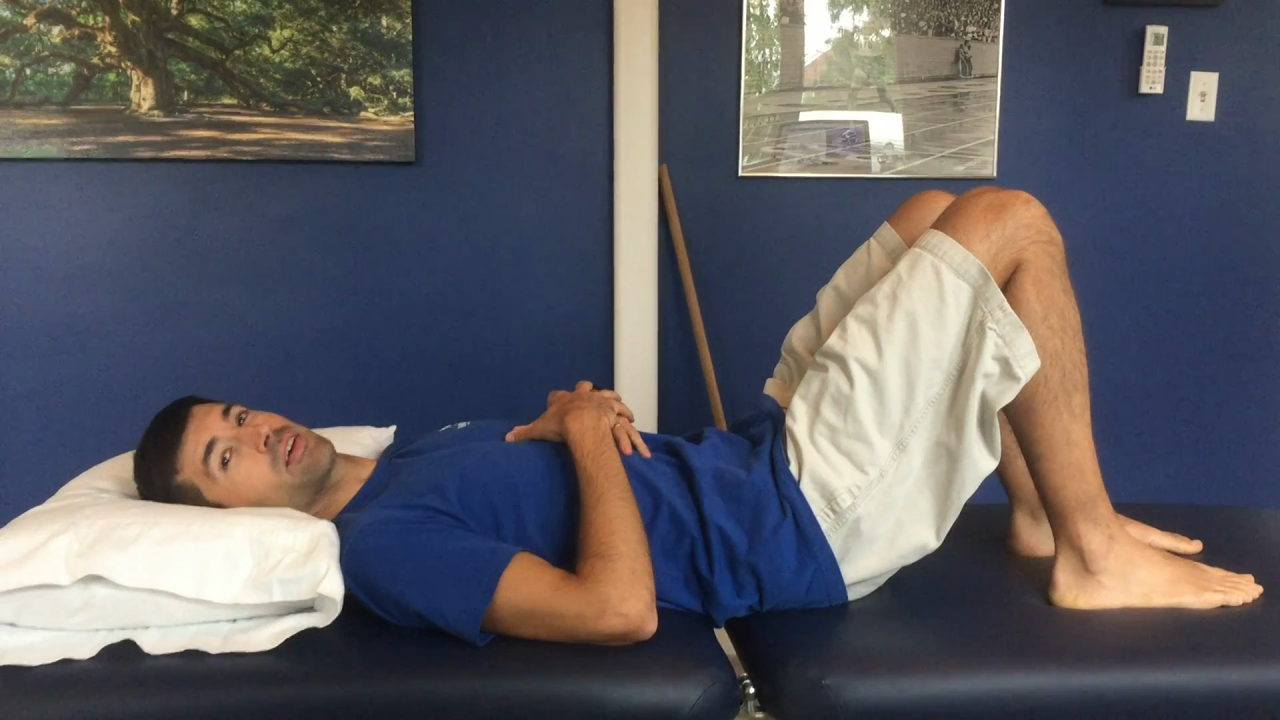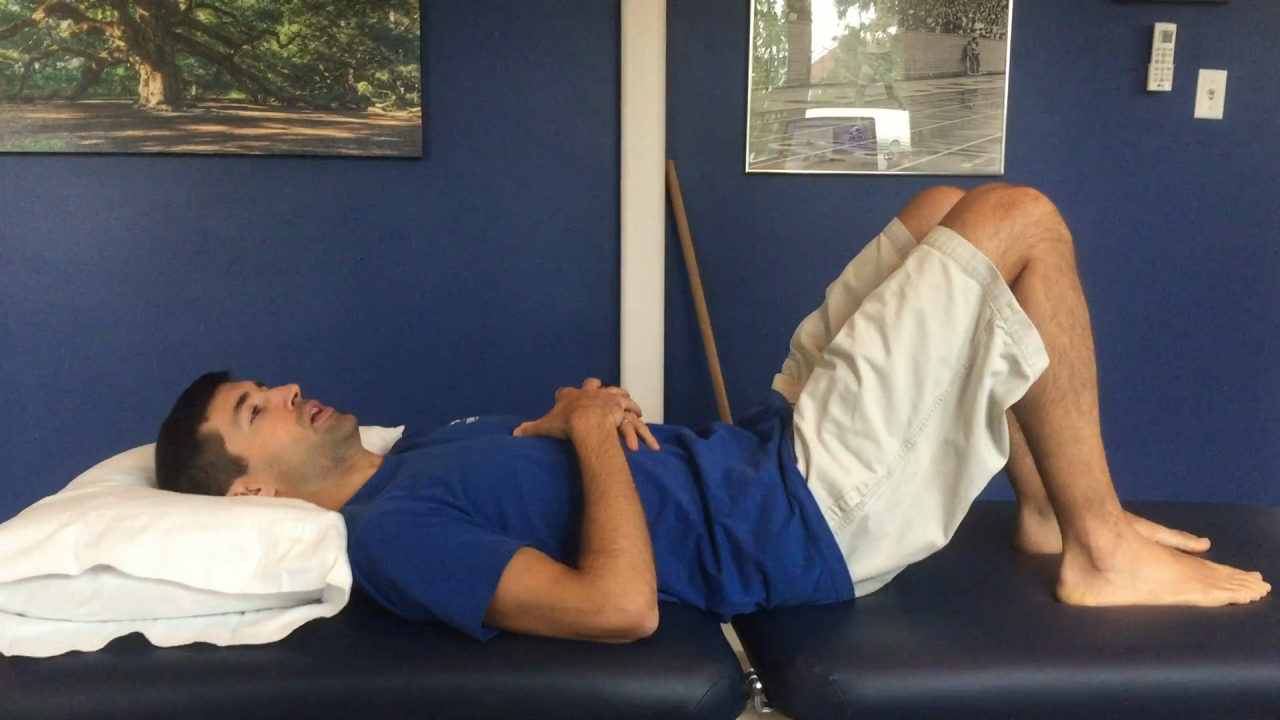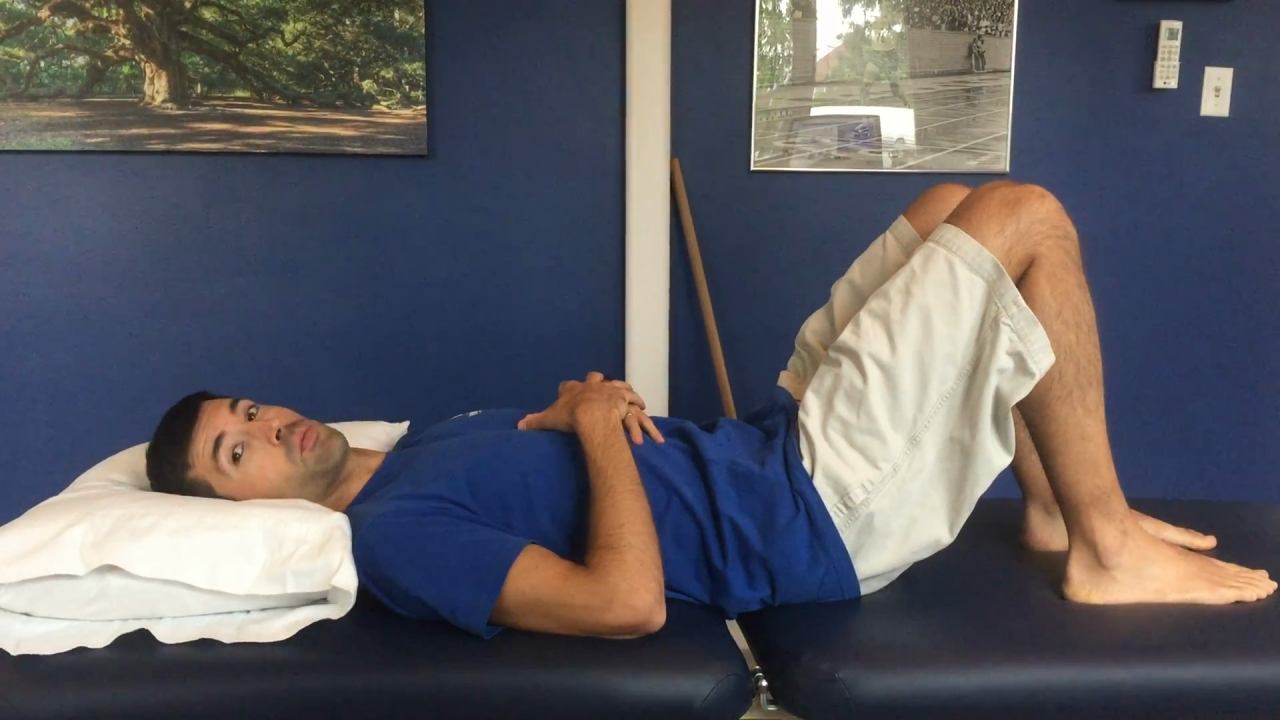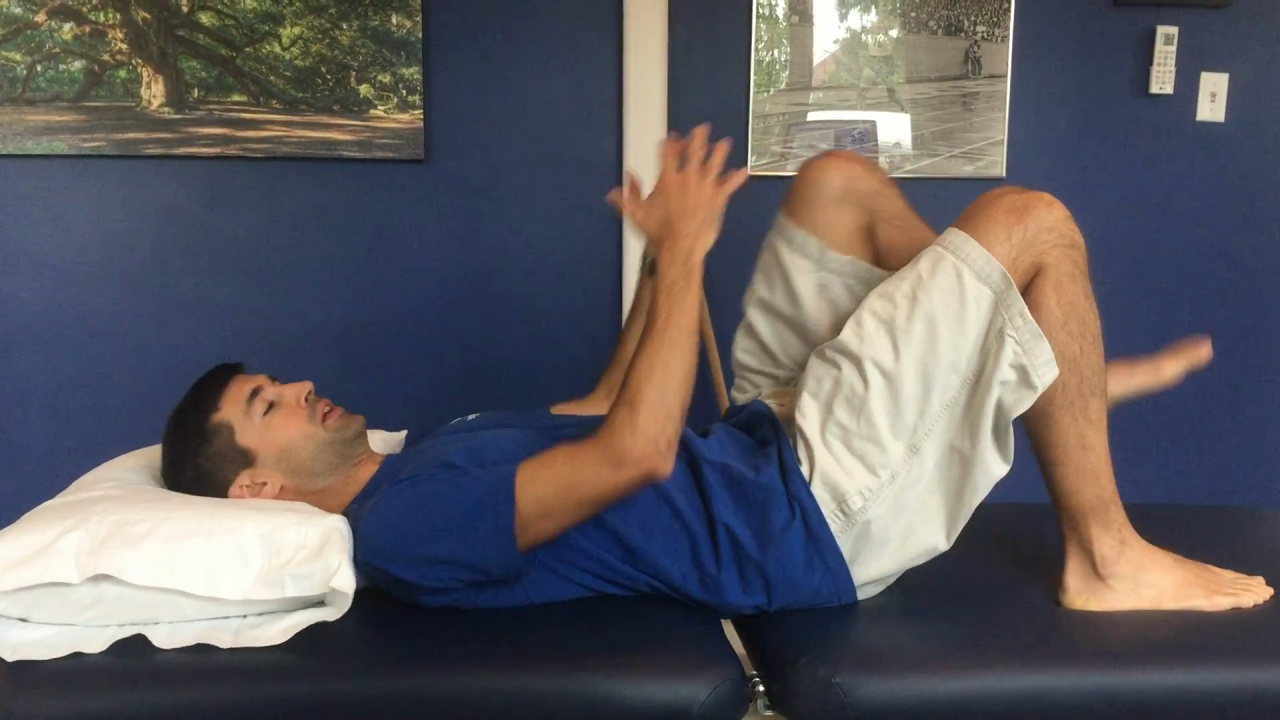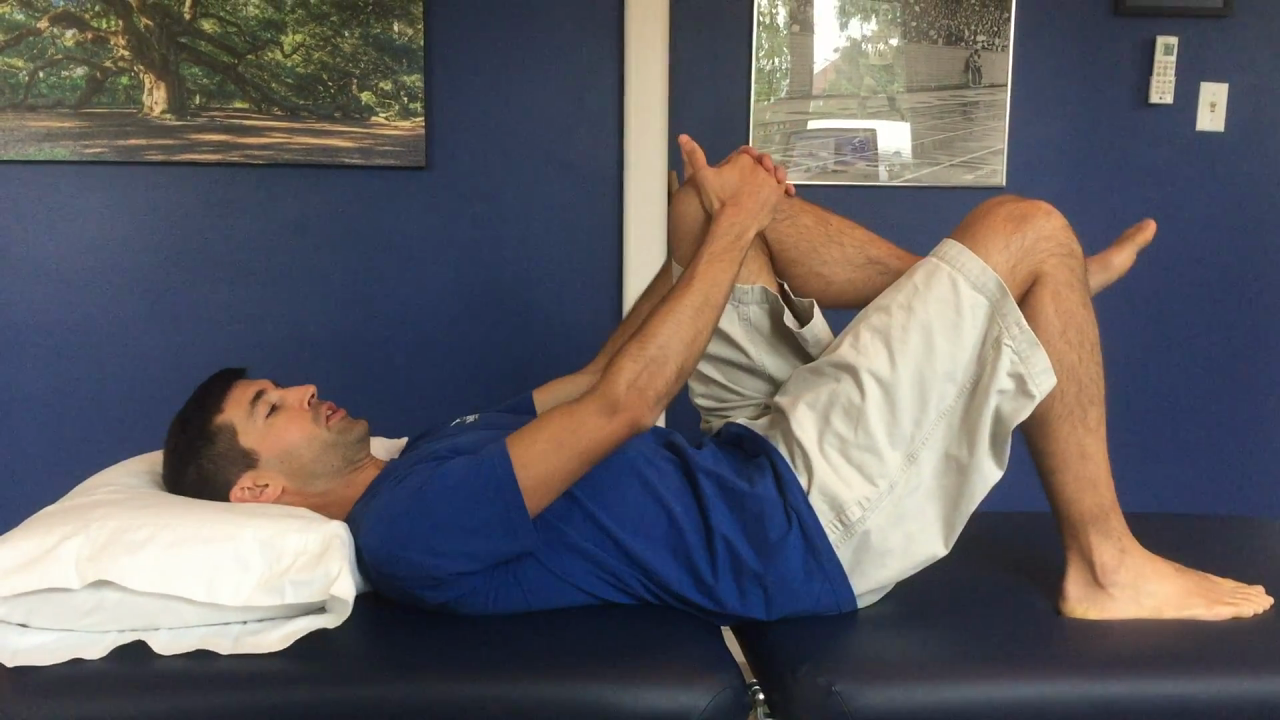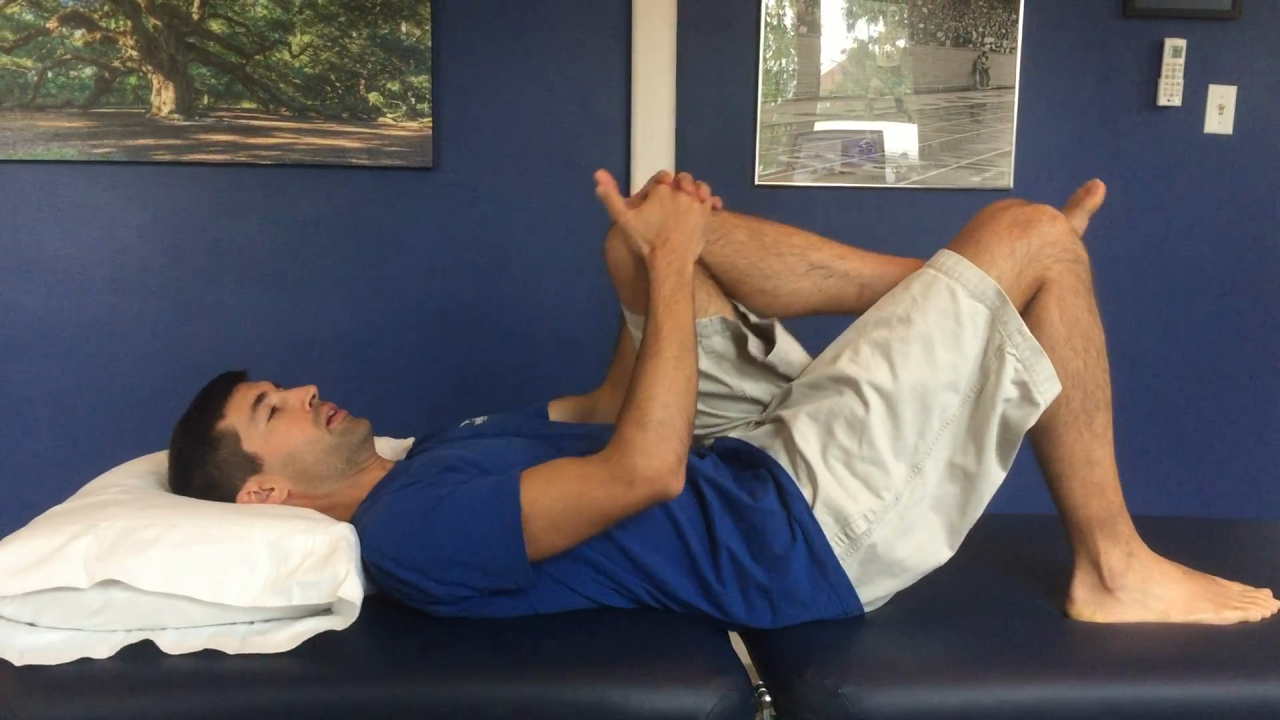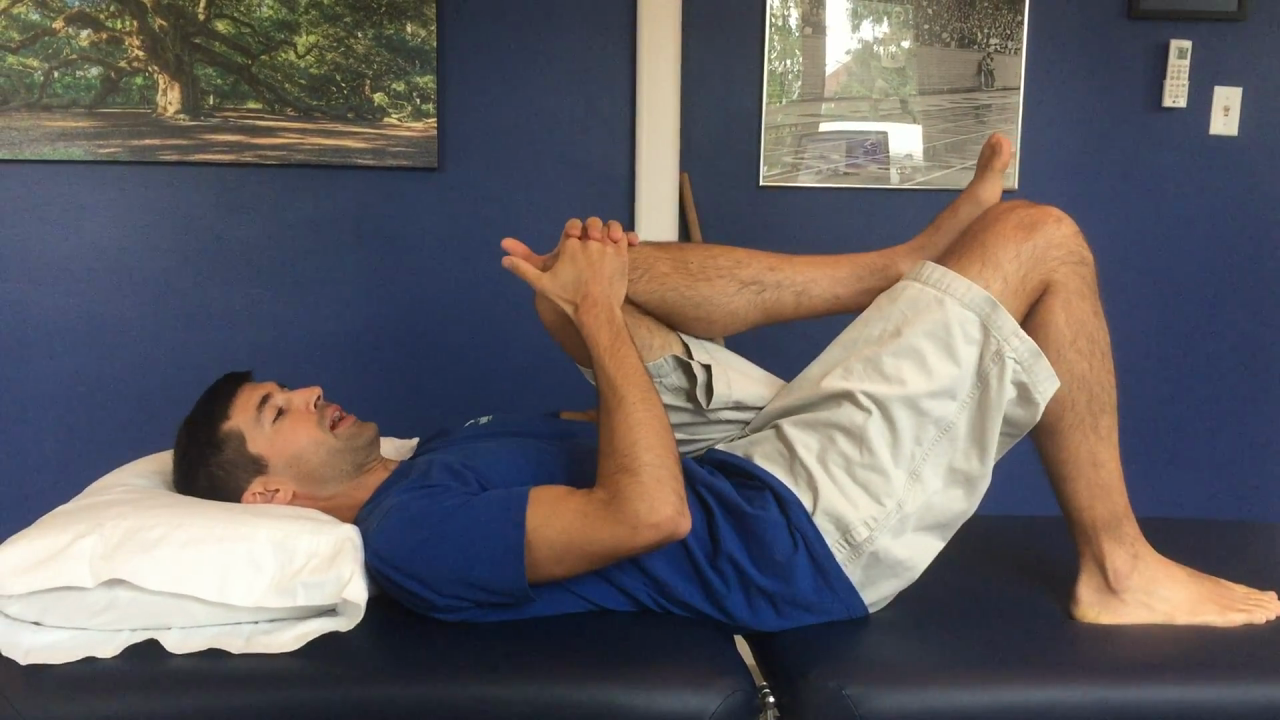
dt=0.7s
person 1, frame 1
left shoulder: (402, 459)
right shoulder: (384, 544)
right elbow: (622, 611)
left wrist: (568, 416)
right wrist: (587, 433)
left hip: (757, 448)
right hip: (805, 523)
left knee: (939, 210)
right knee: (1011, 222)
left ankle: (1041, 512)
right ankle: (1093, 555)
person 1, frame 2
left shoulder: (413, 452)
right shoulder: (390, 534)
right elbow: (621, 608)
left wrist: (582, 410)
right wrist: (592, 430)
left hip: (765, 445)
right hip: (812, 518)
left knee: (948, 207)
right knee: (1017, 220)
left ankle: (1046, 506)
right ankle: (1102, 552)
person 1, frame 3
left shoulder: (413, 454)
right shoulder: (396, 534)
right elbow: (628, 604)
left wrist: (591, 404)
right wrist: (600, 427)
left hip: (772, 438)
right hip: (816, 516)
left knee: (954, 206)
right knee: (1023, 217)
left ankle: (1057, 504)
right ankle: (1108, 551)
person 1, frame 4
left shoulder: (419, 465)
right shoulder: (408, 527)
left elbow: (604, 412)
right elbow: (639, 448)
left wrist: (662, 259)
right wrist: (681, 253)
left hip: (757, 450)
right hip: (807, 517)
left knee: (840, 179)
right knee: (1029, 221)
left ankle: (1053, 379)
right ankle: (1109, 558)
person 1, frame 5
left shoulder: (422, 467)
right shoulder: (414, 527)
left elbow: (595, 384)
right elbow: (624, 398)
left wrist: (718, 226)
right wrist: (735, 231)
left hip: (749, 457)
right hip: (808, 524)
left knee: (710, 205)
right knee: (1026, 227)
left ankle: (1027, 317)
right ankle: (1107, 565)
person 1, frame 6
left shoulder: (425, 464)
right shoulder: (414, 534)
left elbow: (608, 413)
right elbow: (647, 468)
left wrist: (660, 246)
right wrist: (673, 258)
left hip: (751, 460)
right hip: (806, 526)
left knee: (640, 235)
right knee: (1032, 235)
left ankle: (966, 294)
right ankle: (1115, 567)
person 1, frame 7
left shoulder: (431, 465)
right shoulder: (415, 537)
left elbow: (623, 434)
right elbow: (651, 512)
left wrist: (590, 296)
right wrist: (600, 316)
left hip: (742, 462)
right hip: (807, 528)
right knee: (1039, 239)
left ankle: (915, 262)
right ankle: (1119, 570)
